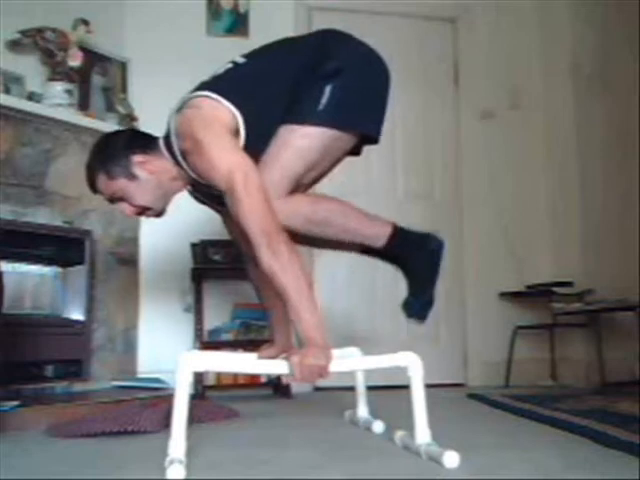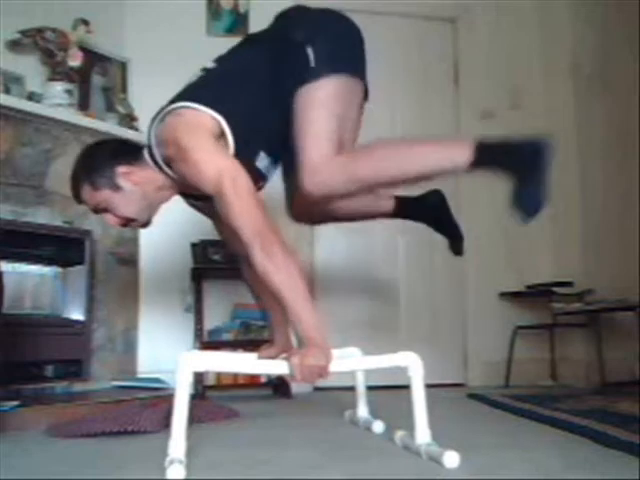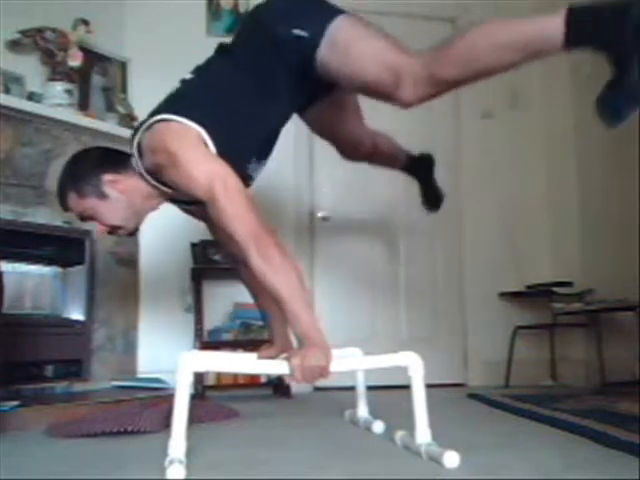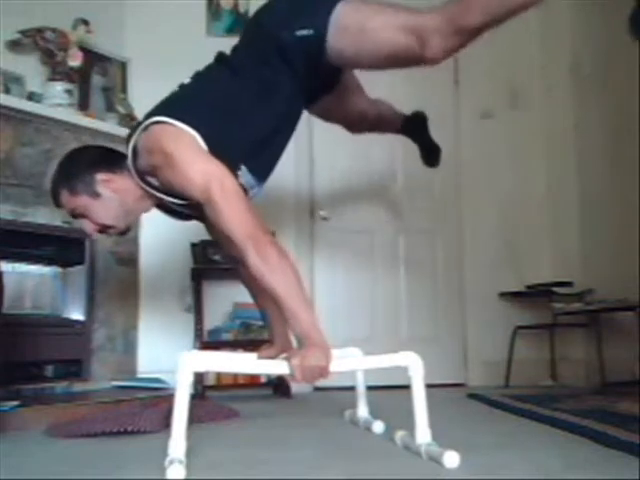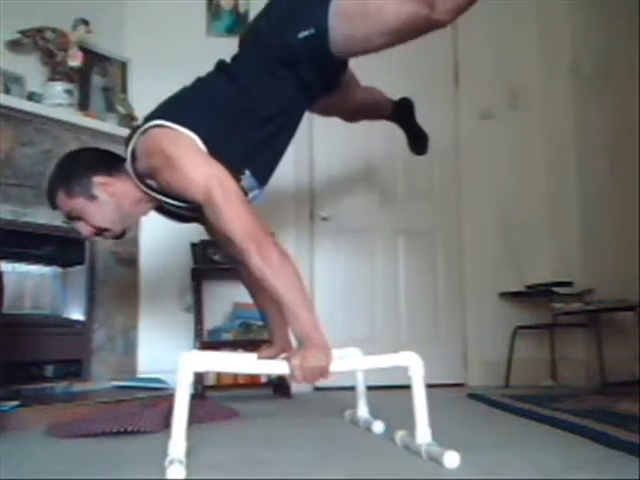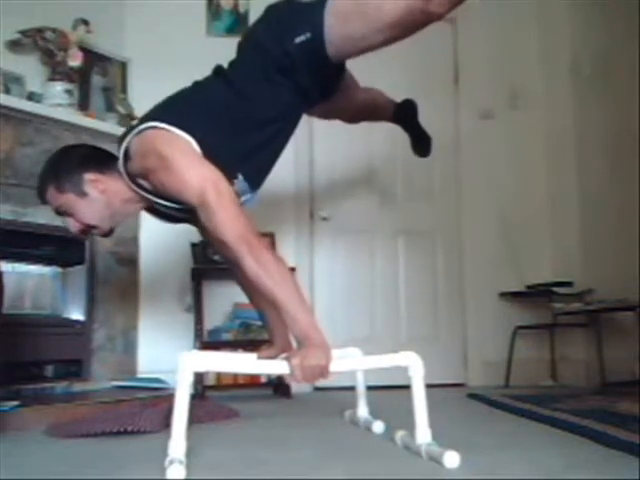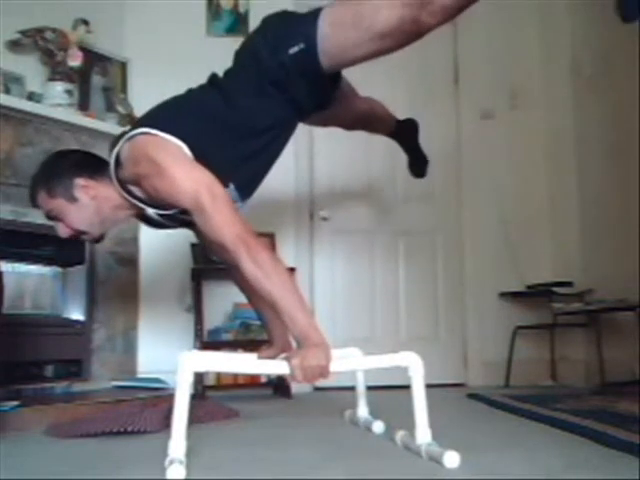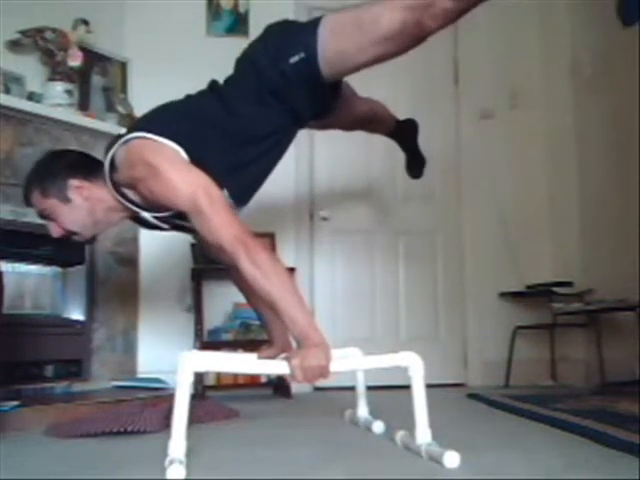
dt=0.3s
person 1, frame 1
left shoulder: (199, 141)
right shoulder: (198, 172)
left elbow: (269, 241)
right elbow: (254, 249)
left wrist: (315, 342)
right wrist: (282, 339)
right hip: (325, 82)
left knee: (269, 207)
right knee: (270, 208)
left ankle: (404, 244)
right ankle: (403, 249)
person 1, frame 2
left shoulder: (182, 148)
right shoulder: (178, 178)
left elbow: (262, 245)
right elbow: (248, 249)
left wrist: (316, 343)
right wrist: (282, 338)
left hip: (311, 41)
right hip: (283, 71)
left knee: (320, 183)
right knee: (306, 206)
left ankle: (497, 153)
right ankle: (423, 208)
person 1, frame 3
left shoulder: (169, 152)
right shoulder: (181, 186)
left elbow: (260, 246)
right elbow: (244, 256)
left wrist: (314, 342)
right wrist: (280, 337)
right hip: (280, 59)
left knee: (413, 79)
right knee: (353, 142)
right ankle: (415, 166)
person 1, frame 4
left shoulder: (165, 156)
right shoulder: (169, 196)
left elbow: (256, 246)
right elbow: (244, 252)
left wrist: (316, 343)
right wrist: (281, 338)
right hip: (287, 66)
left knee: (430, 42)
right knee: (357, 117)
right ankle: (410, 126)
person 1, frame 5
left shoulder: (163, 156)
right shoulder: (169, 195)
left elbow: (256, 245)
right elbow: (243, 254)
left wrist: (315, 342)
right wrist: (281, 338)
right hip: (284, 60)
right knee: (354, 105)
right ankle: (399, 113)
person 1, frame 6
left shoulder: (158, 159)
right shoulder: (157, 197)
left elbow: (249, 248)
right elbow: (237, 256)
left wrist: (313, 341)
right wrist: (281, 339)
left hip: (290, 43)
right hip: (282, 67)
right knee: (354, 107)
right ankle: (400, 114)
person 1, frame 7
left shoulder: (149, 164)
right shoulder: (153, 205)
left elbow: (244, 249)
right elbow: (232, 256)
left wrist: (312, 341)
right wrist: (280, 339)
left hip: (286, 54)
right hip: (280, 76)
right knee: (355, 115)
right ankle: (400, 132)
person 1, frame 8
left shoulder: (144, 168)
right shoulder: (146, 207)
left elbow: (242, 249)
right elbow: (231, 257)
left wrist: (312, 341)
right wrist: (279, 338)
left hip: (285, 66)
right hip: (282, 97)
right knee: (356, 114)
right ankle: (400, 130)
